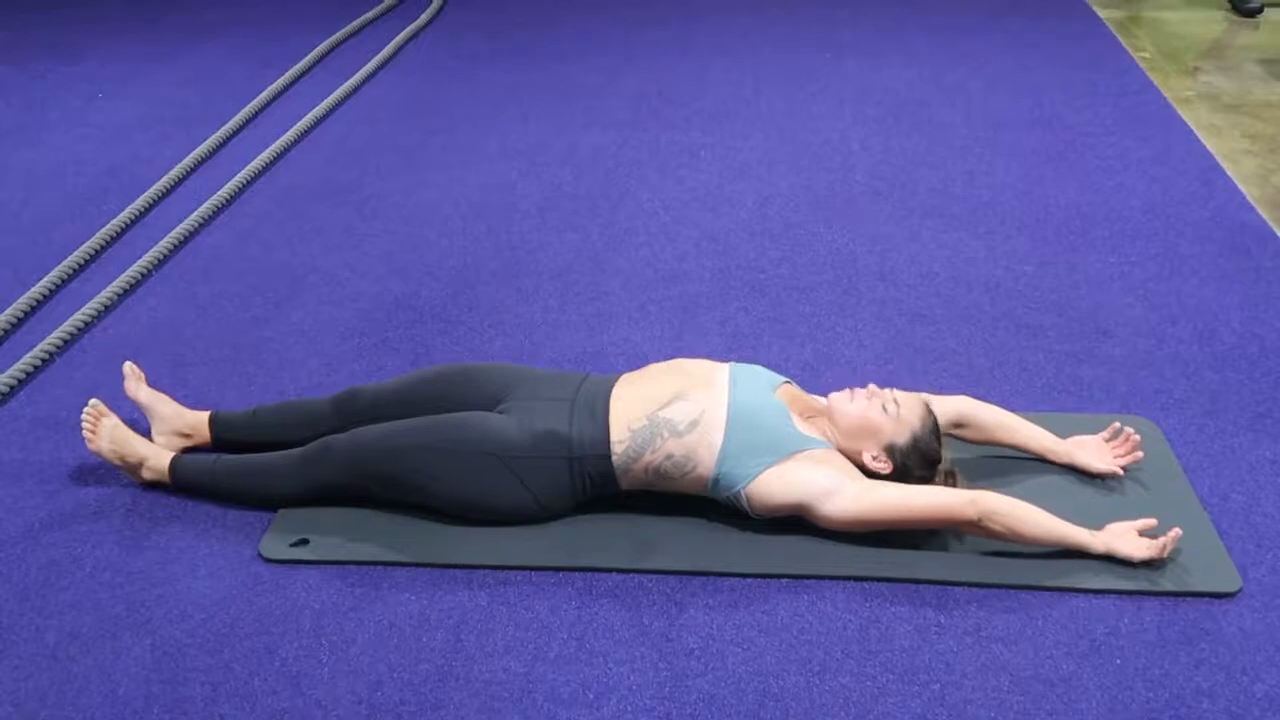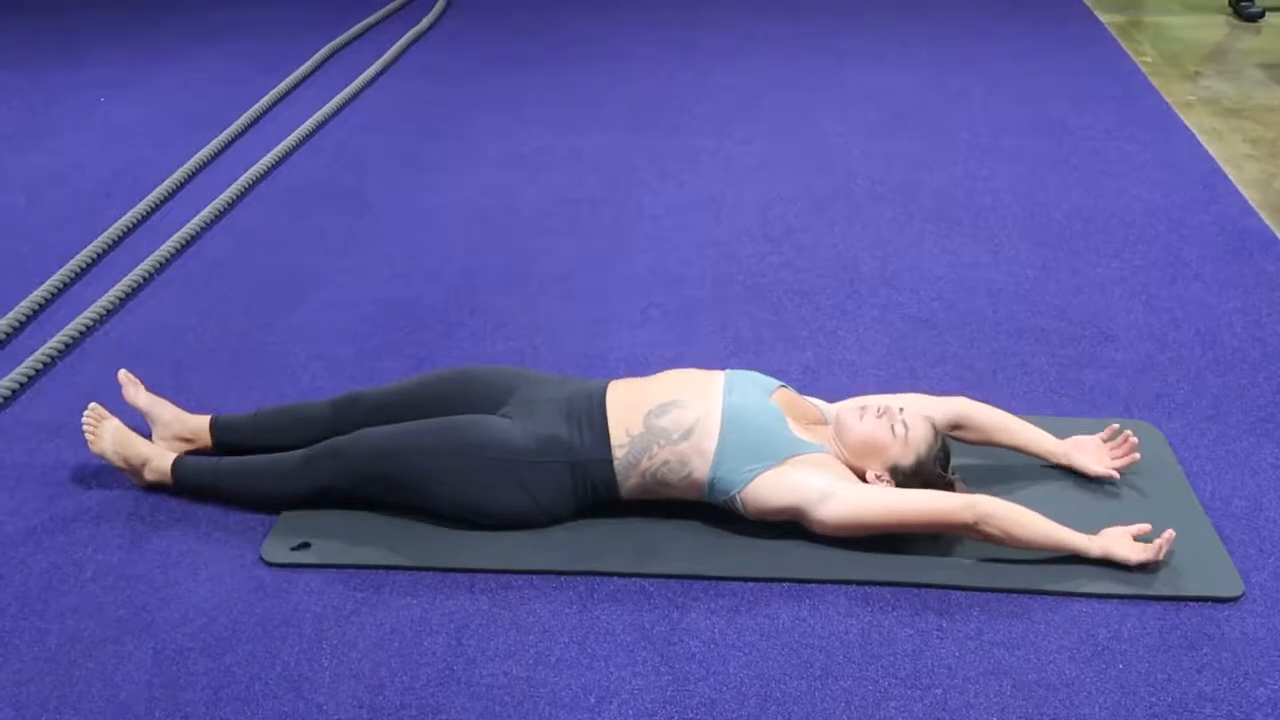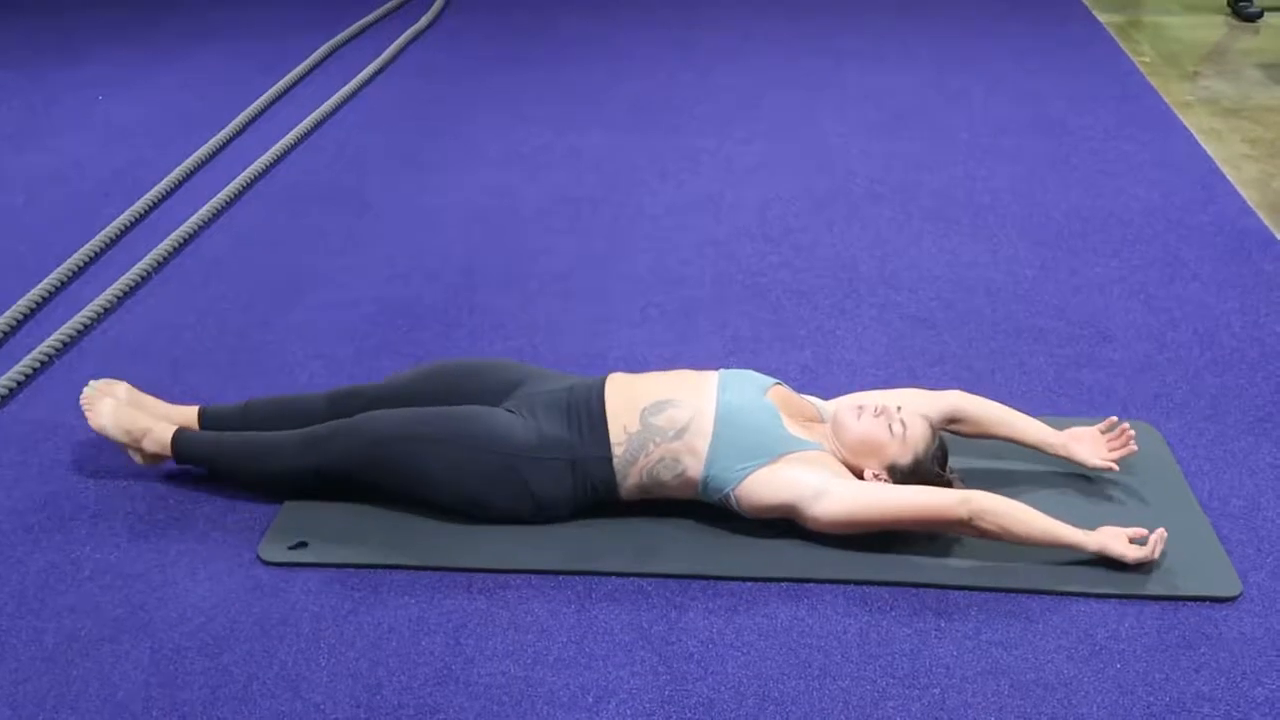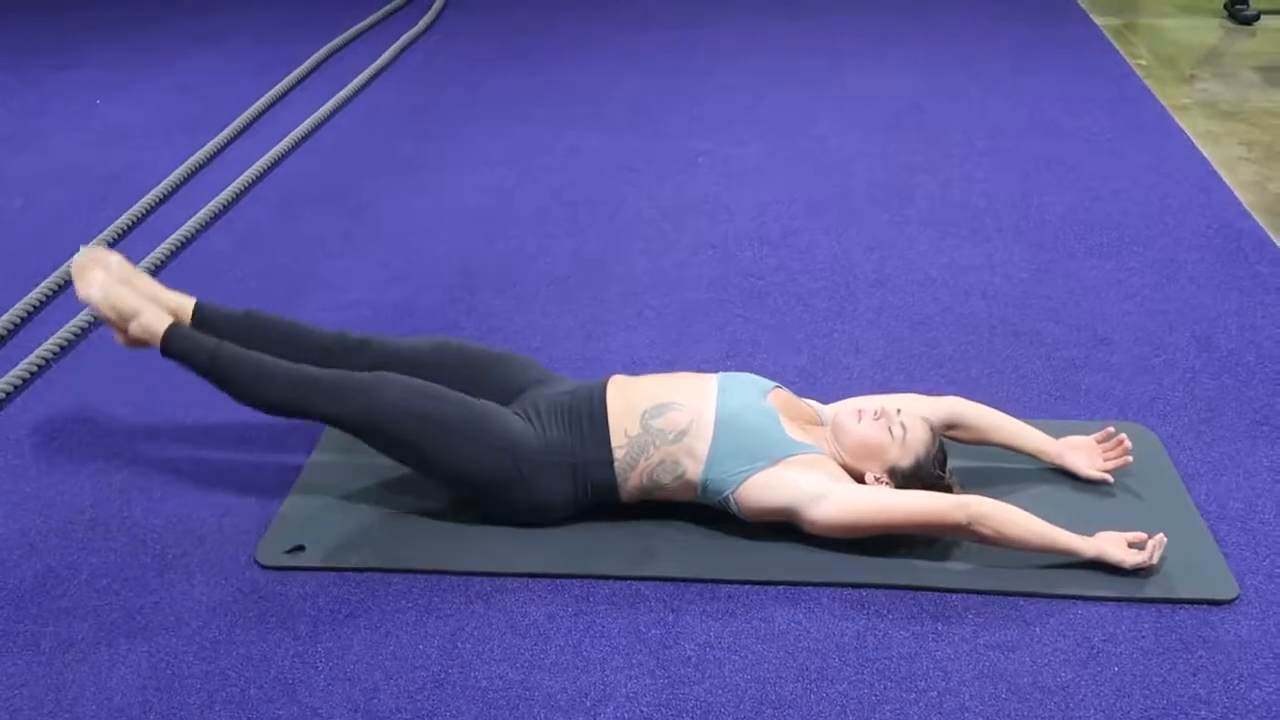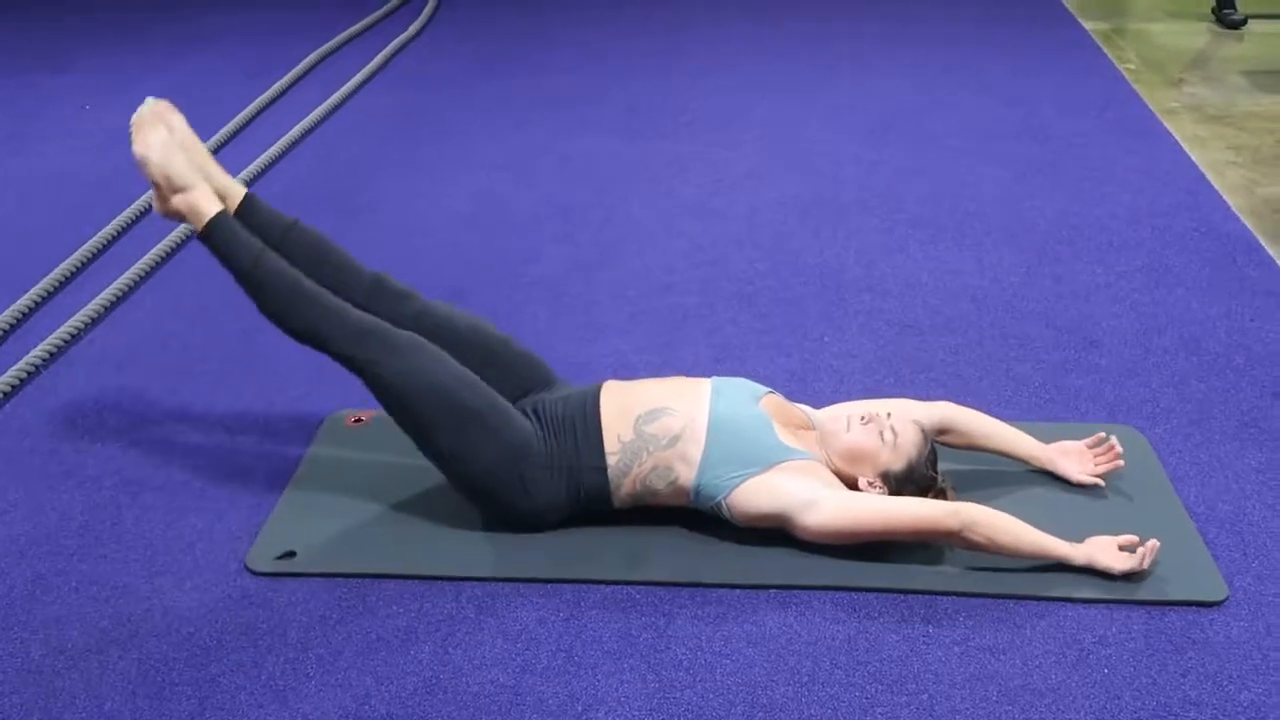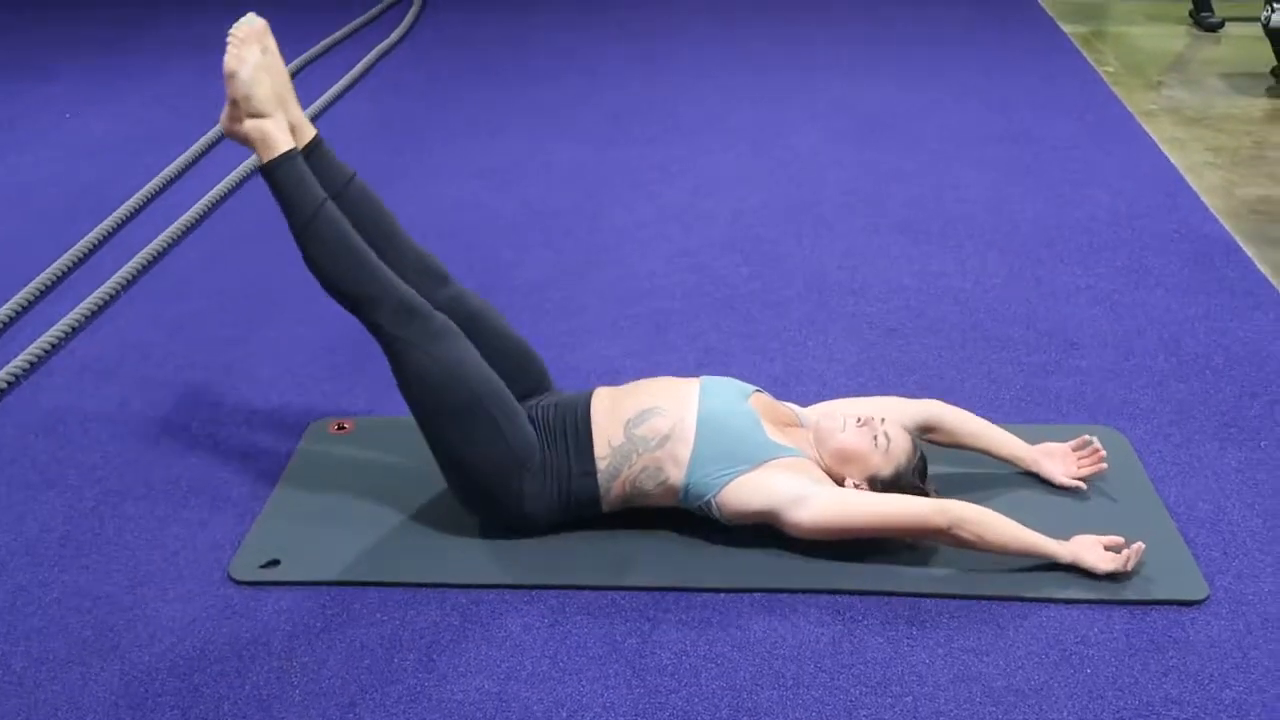
dt=0.4s
person 1, frame 1
left shoulder: (825, 485)
right shoulder: (814, 409)
left elbow: (974, 508)
right elbow: (960, 403)
left wrist: (1100, 541)
right wrist: (1067, 448)
left hip: (549, 463)
right hip: (567, 395)
left knee: (341, 465)
right knee: (362, 405)
left ankle: (162, 467)
right ankle: (193, 427)
person 1, frame 2
left shoulder: (821, 491)
right shoulder: (819, 416)
left elbow: (971, 513)
right elbow: (959, 403)
left wrist: (1097, 544)
right wrist: (1066, 451)
left hip: (548, 469)
right hip: (569, 399)
left knee: (340, 467)
right knee: (362, 409)
left ankle: (164, 470)
right ankle: (194, 428)
person 1, frame 3
left shoulder: (818, 488)
right shoulder: (825, 413)
left elbow: (964, 508)
right elbow: (953, 396)
left wrist: (1096, 540)
right wrist: (1064, 439)
left hip: (548, 465)
right hip: (571, 396)
left knee: (345, 446)
right knee: (362, 396)
left ankle: (165, 442)
right ankle: (181, 415)
person 1, frame 4
left shoulder: (821, 494)
right shoulder: (824, 417)
left elbow: (965, 514)
right elbow: (955, 407)
left wrist: (1090, 549)
right wrist: (1060, 448)
left hip: (547, 471)
right hip: (569, 399)
left knee: (342, 395)
right knee: (378, 353)
left ankle: (157, 327)
right ankle: (171, 306)
person 1, frame 5
left shoulder: (810, 499)
right shoulder: (816, 424)
left elbow: (956, 523)
right elbow: (947, 413)
left wrist: (1077, 552)
right wrist: (1050, 458)
left hip: (537, 474)
right hip: (563, 407)
left knee: (367, 338)
right knee: (393, 307)
left ankle: (202, 206)
right ankle: (219, 192)
person 1, frame 6
left shoulder: (797, 495)
right shoulder: (806, 427)
left elbow: (943, 518)
right elbow: (930, 410)
left wrist: (1067, 553)
right wrist: (1032, 457)
left hip: (525, 481)
right hip: (550, 418)
left knee: (397, 308)
right knee: (426, 288)
left ankle: (273, 139)
right ankle: (288, 128)
